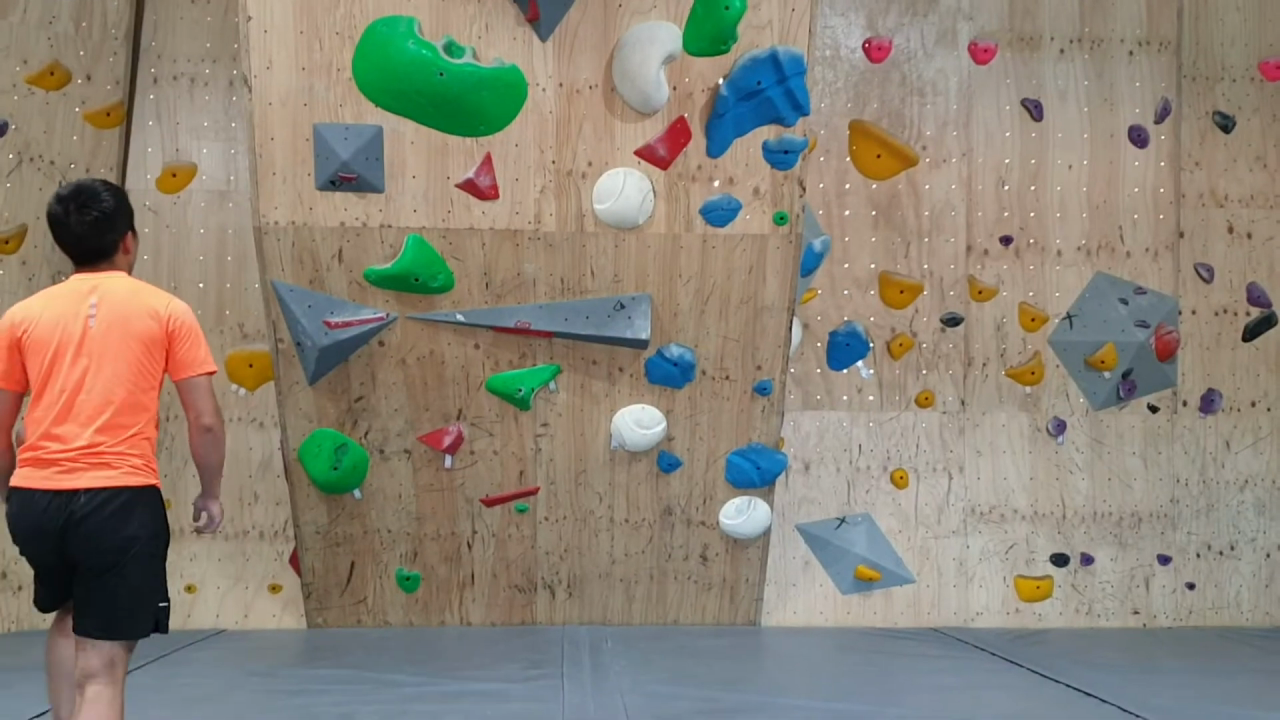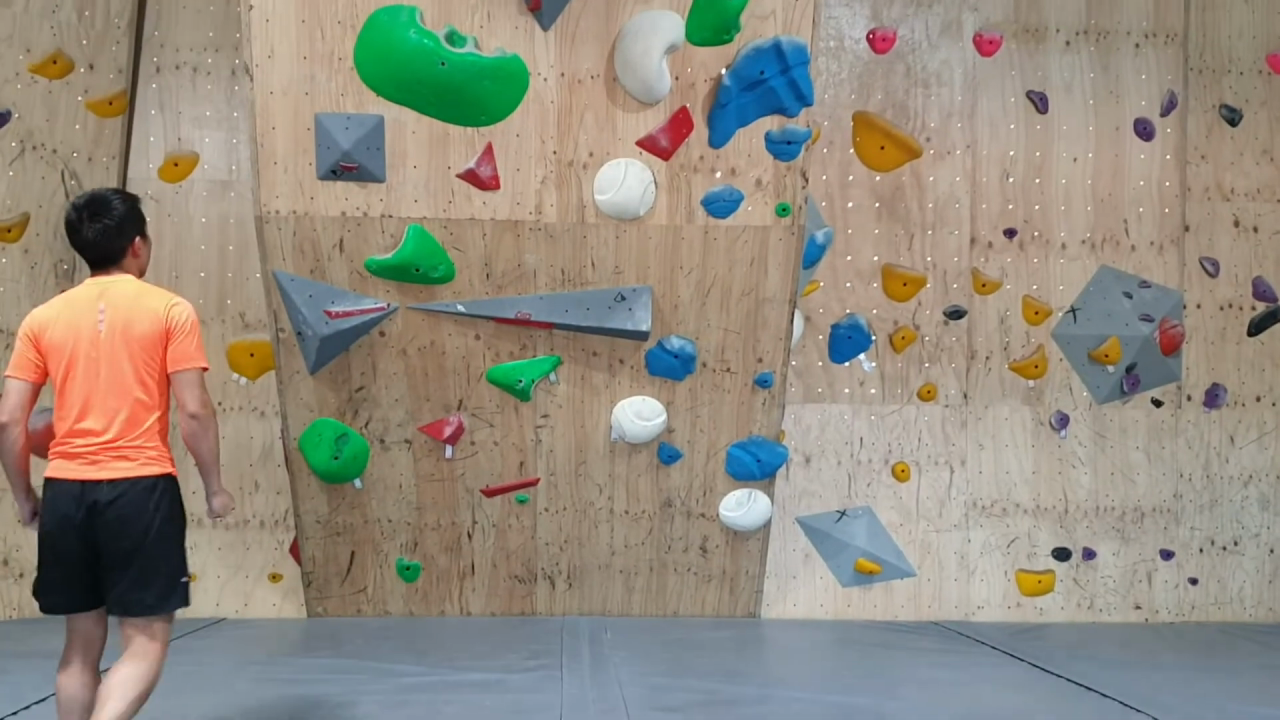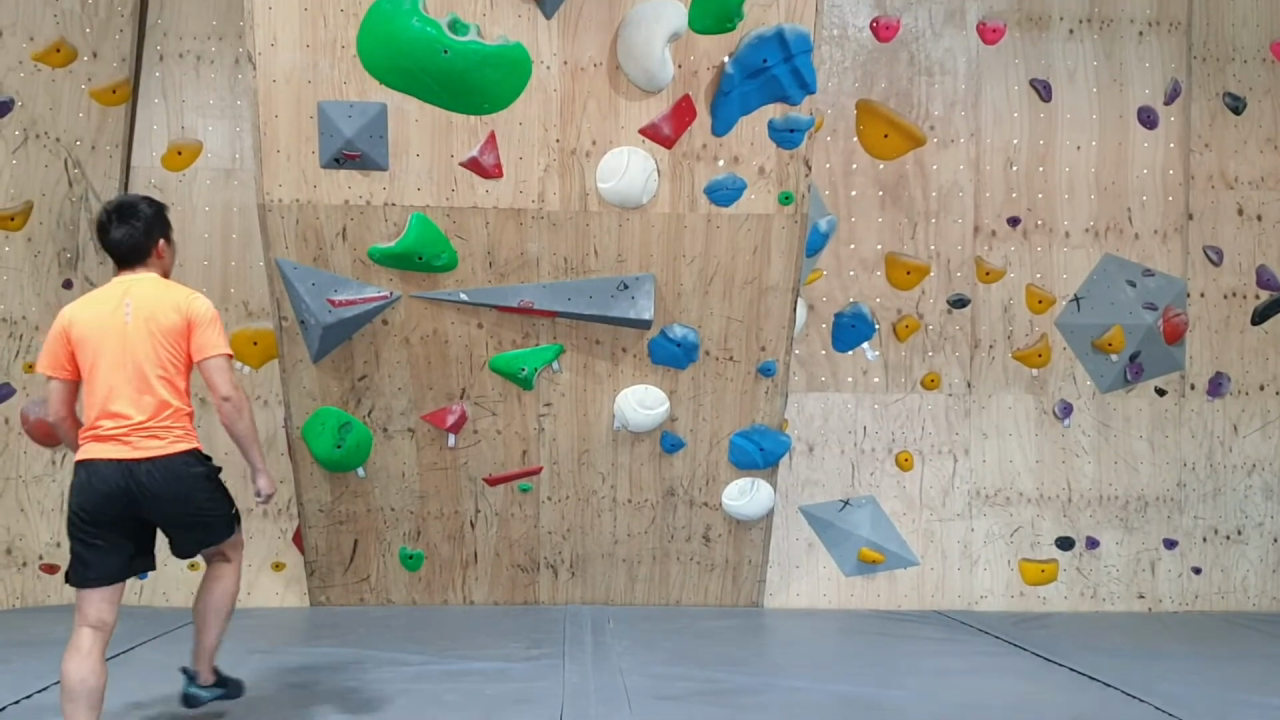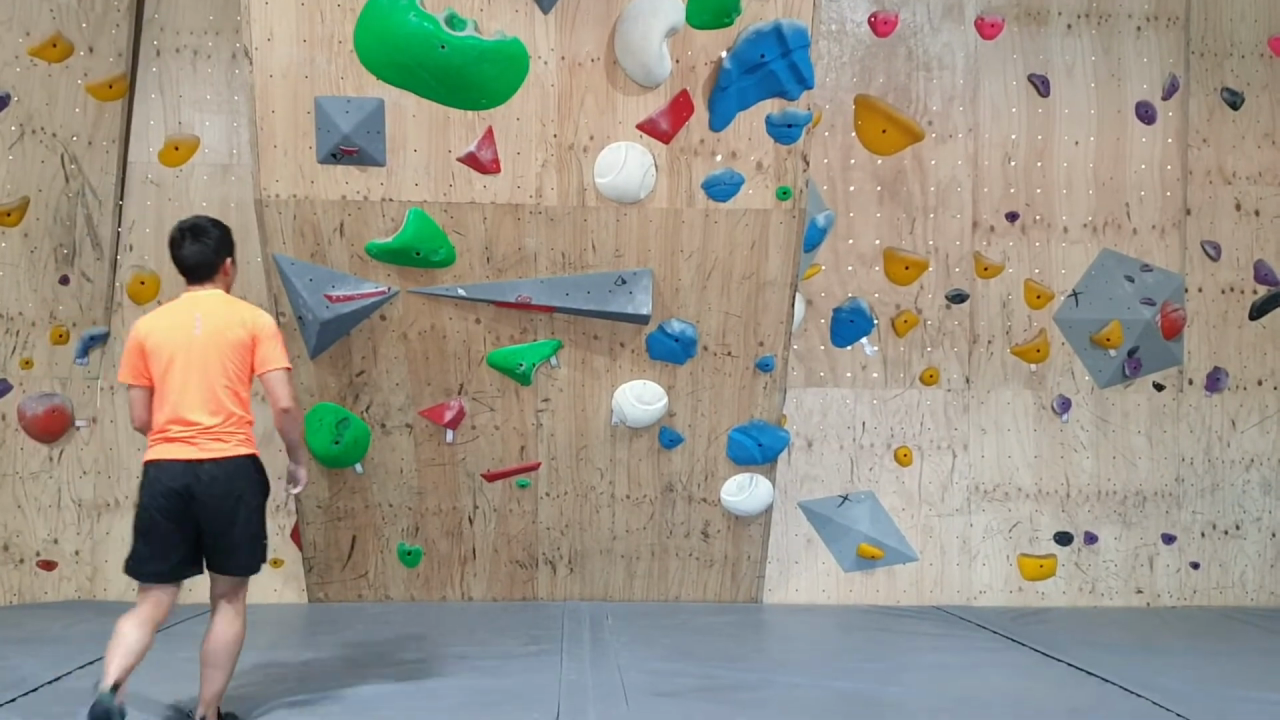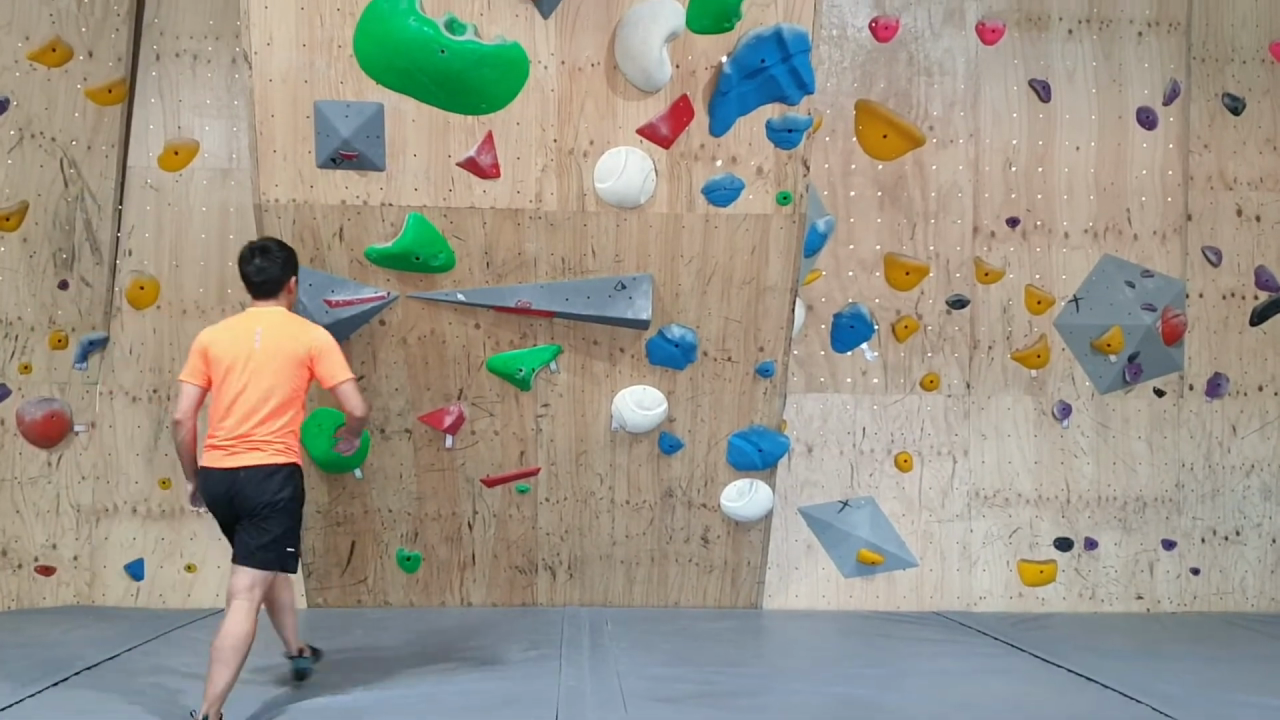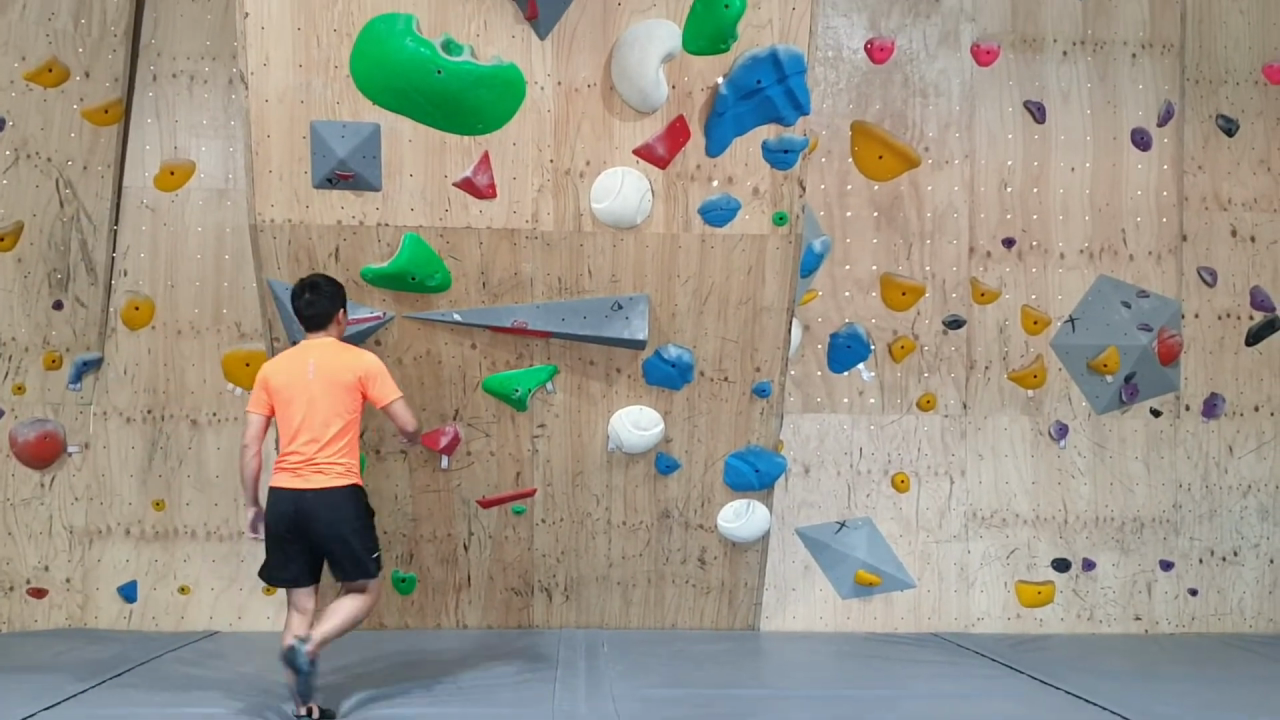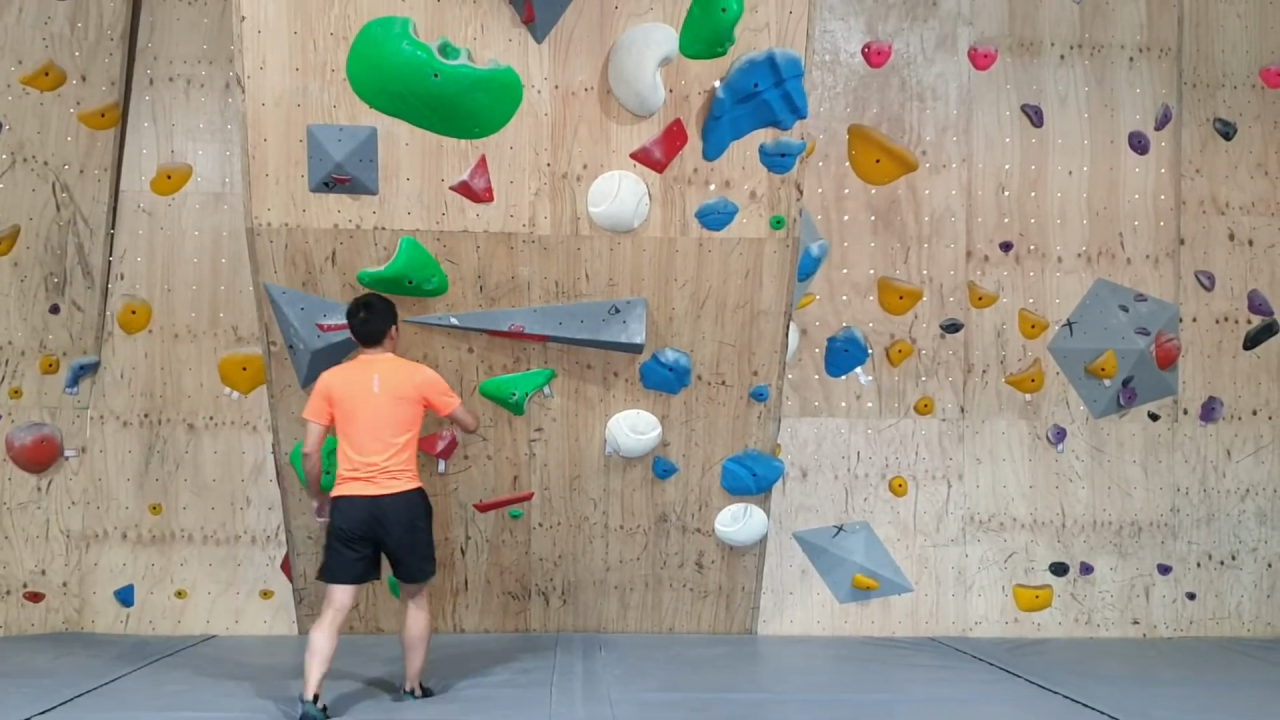
dt=0.4s
person 1, frame 1
right shoulder: (166, 311)
right elbow: (205, 421)
right wrist: (211, 493)
right hip: (121, 501)
left knee: (71, 614)
right knee: (100, 671)
person 1, frame 2
left shoulder: (43, 317)
right shoulder: (169, 309)
right elbow: (194, 411)
right wrist: (214, 487)
left hip: (66, 493)
right hip: (141, 490)
left knee: (81, 644)
right knee: (145, 641)
person 1, frame 3
left shoulder: (73, 314)
right shoulder: (190, 305)
left elbow: (58, 415)
right elbow: (227, 395)
right wrist: (259, 468)
left hip: (96, 474)
right hip: (172, 465)
left knee: (92, 622)
right knee: (227, 552)
right ankle: (203, 675)
person 1, frame 4
left shoulder: (147, 326)
right shoulder: (254, 320)
left elbow: (140, 419)
right elbow: (284, 404)
right wrist: (299, 461)
left hip: (163, 473)
right hip: (231, 471)
left knee: (152, 603)
right knee: (228, 600)
person 1, frame 5
left shoulder: (211, 336)
right shoulder: (312, 336)
left elbow: (181, 417)
right elbow: (357, 410)
left wrist: (192, 477)
right wrist: (351, 436)
left hip: (216, 475)
right hip: (272, 475)
left knee: (267, 566)
right knee: (243, 596)
left ankle: (298, 653)
person 1, frame 6
left shoulder: (271, 368)
right shoulder: (361, 362)
left elbow: (250, 445)
right elbow: (409, 425)
left wrist: (252, 504)
right wrist: (411, 440)
left hip: (283, 497)
right hip: (337, 496)
left knee: (300, 608)
right knee: (363, 590)
right ankle: (305, 647)
person 1, frame 7
left shoulder: (330, 380)
right shoulder: (420, 376)
left elbow: (310, 451)
right elbow: (469, 424)
left wrist: (318, 497)
right wrist: (467, 419)
left hip: (349, 504)
right hip: (403, 500)
left knee: (334, 609)
right knee: (416, 598)
right ankle: (413, 685)
